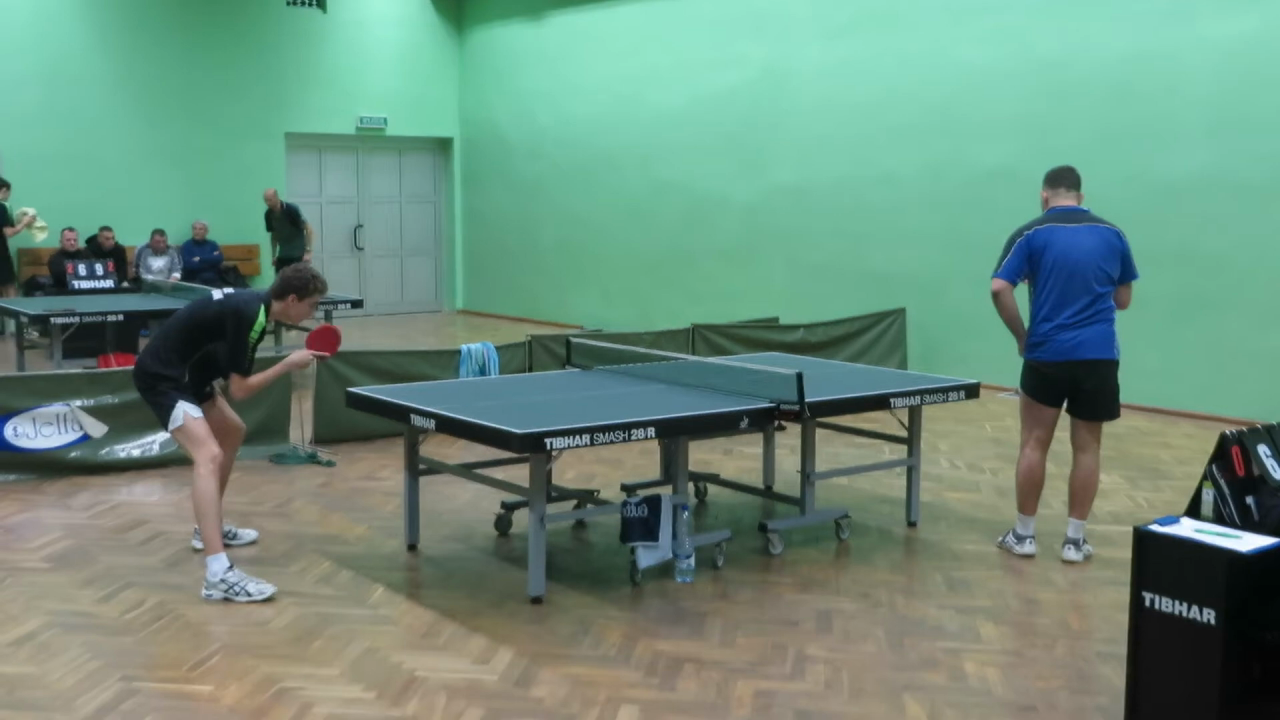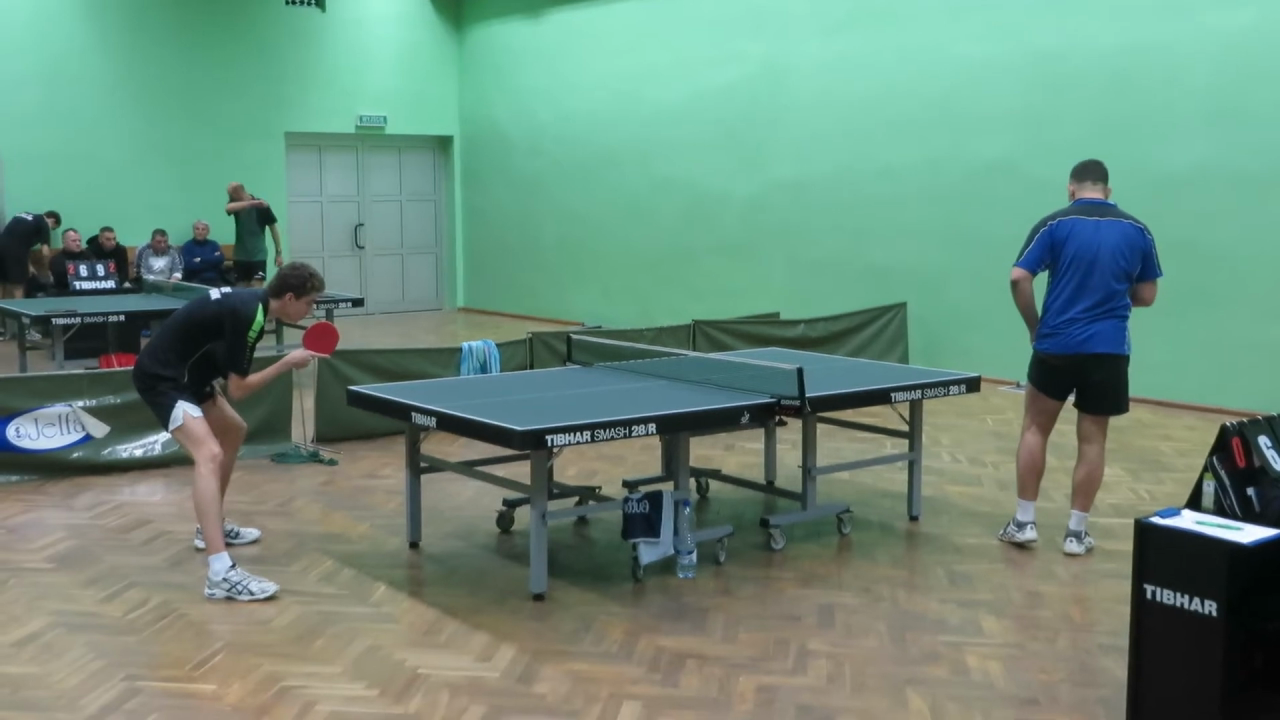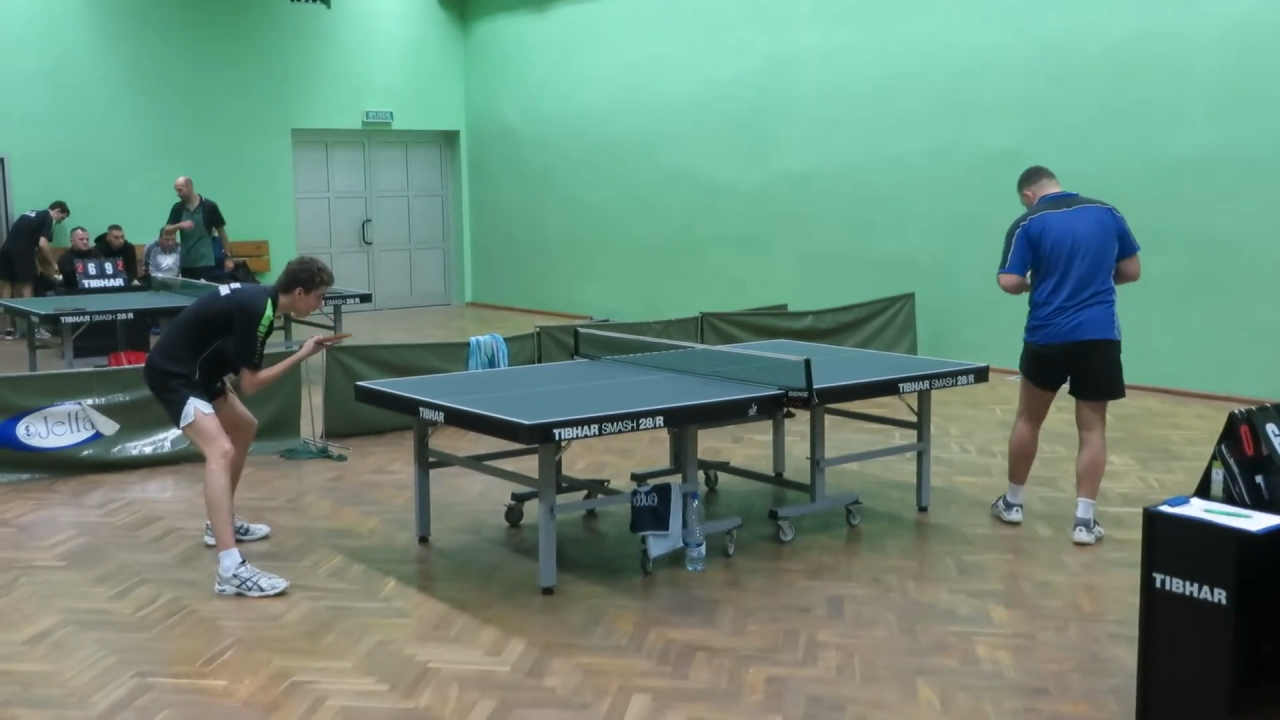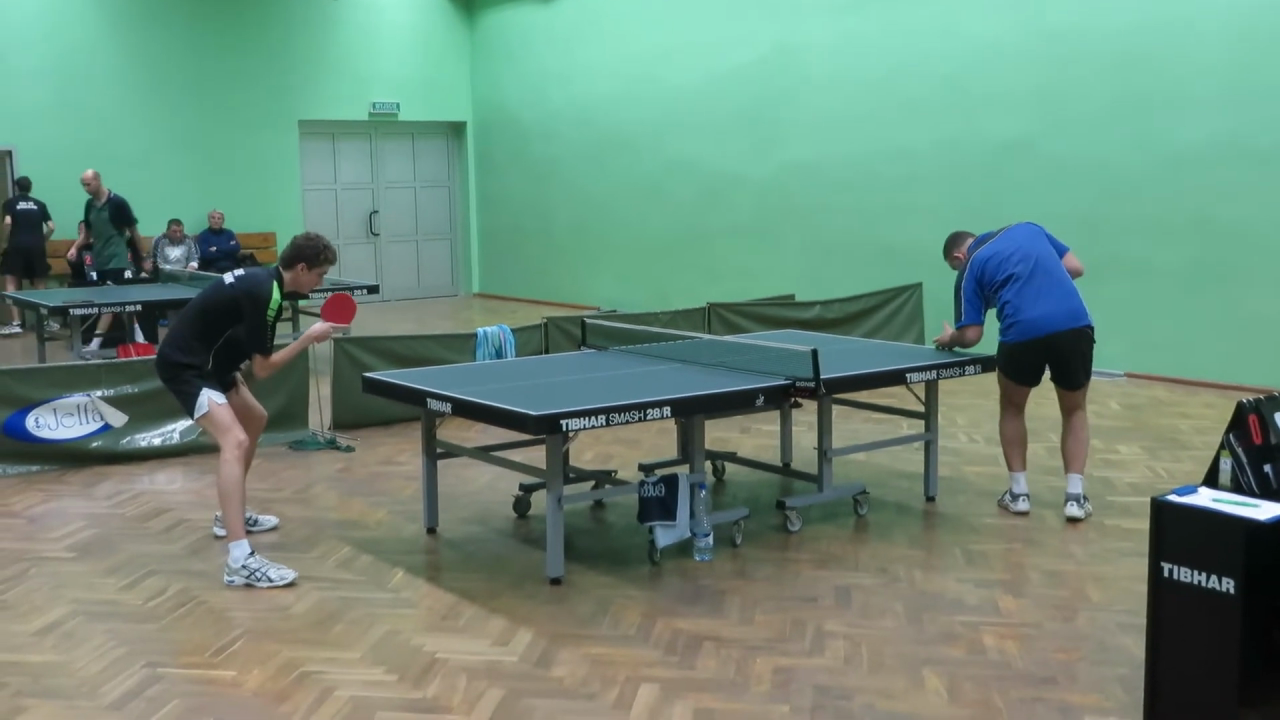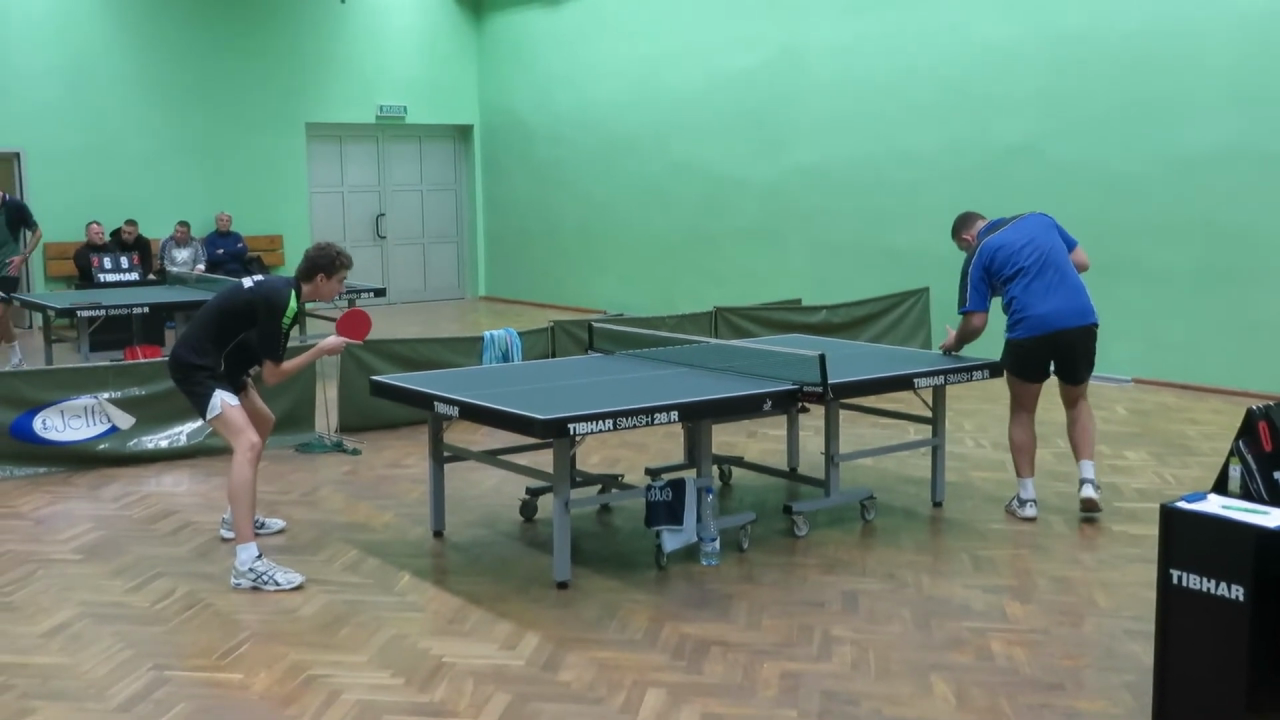
dt=1s
person 1, frame 1
left shoulder: (1031, 234)
right shoulder: (1112, 235)
left elbow: (1000, 289)
right elbow: (1123, 298)
left wrist: (1022, 336)
left hip: (1047, 354)
right hip: (1099, 355)
left knee: (1034, 444)
right knee: (1087, 448)
left ankle: (1023, 534)
right ankle: (1075, 539)
person 1, frame 2
left shoulder: (1054, 224)
right shoulder: (1137, 231)
left elbow: (1019, 278)
right elbow: (1146, 295)
left wrist: (1034, 326)
left hip: (1056, 346)
right hip: (1108, 350)
left knee: (1035, 430)
right knee: (1092, 441)
left ankle: (1024, 522)
right ankle: (1076, 531)
person 1, frame 3
left shoulder: (1028, 223)
right shoulder: (1107, 213)
left elbow: (1009, 282)
right elbow: (1131, 271)
left hip: (1047, 337)
right hip: (1099, 336)
left knee: (1028, 419)
right knee: (1092, 429)
left ankle: (1013, 502)
right ankle: (1084, 520)
person 1, frame 4
left shoulder: (970, 269)
right shoulder: (1028, 228)
left elbow: (971, 335)
right elbow: (1075, 268)
left wrist: (950, 339)
left hip: (1023, 333)
right hip: (1075, 325)
left knee: (1012, 408)
right knee: (1074, 411)
left ankle: (1018, 492)
right ankle: (1075, 496)
person 1, frame 5
left shoulder: (978, 255)
right shoulder: (1040, 219)
left elbow: (976, 322)
right elbow: (1082, 262)
left wrist: (956, 341)
left hip: (1029, 330)
right hip: (1080, 321)
left knee: (1022, 411)
right knee: (1076, 402)
left ankle: (1026, 497)
right ankle: (1087, 481)
person 2, frame 1
left shoulder: (252, 303)
right shoulder: (249, 315)
right elbow: (239, 389)
right wrist: (290, 364)
left hip: (184, 373)
right hip: (161, 377)
left knee: (233, 432)
right knee: (209, 456)
left ankle: (210, 528)
right ankle: (218, 574)
person 2, frame 2
left shoulder: (251, 302)
right shoulder: (247, 315)
right elbow: (237, 388)
left wrist: (213, 389)
right wrist: (288, 363)
left hip: (183, 373)
right hip: (160, 378)
left knee: (234, 431)
right knee: (209, 455)
left ankle: (213, 526)
right ankle: (220, 574)
person 2, frame 3
left shoulder: (259, 298)
right shoulder: (256, 310)
right elbow: (250, 383)
left wrist: (222, 382)
right wrist: (301, 355)
left hip: (194, 370)
right hip: (172, 374)
left knee: (245, 429)
right knee: (220, 451)
left ankle: (222, 523)
right ankle: (230, 570)
person 2, frame 4
left shoulder: (264, 280)
right shoulder: (263, 293)
right elbow: (263, 368)
left wrist: (231, 373)
right wrist: (310, 337)
left hip: (203, 360)
right hip: (183, 365)
left knee: (255, 420)
right knee: (235, 442)
left ankle: (231, 515)
right ankle: (240, 561)
person 2, frame 5
left shoulder: (281, 288)
right shoulder: (280, 301)
right elbow: (272, 374)
left wrist: (242, 379)
right wrist: (321, 350)
left hip: (215, 362)
right hip: (196, 366)
left knee: (263, 423)
right knee: (248, 444)
left ankle: (238, 517)
right ankle: (248, 563)
